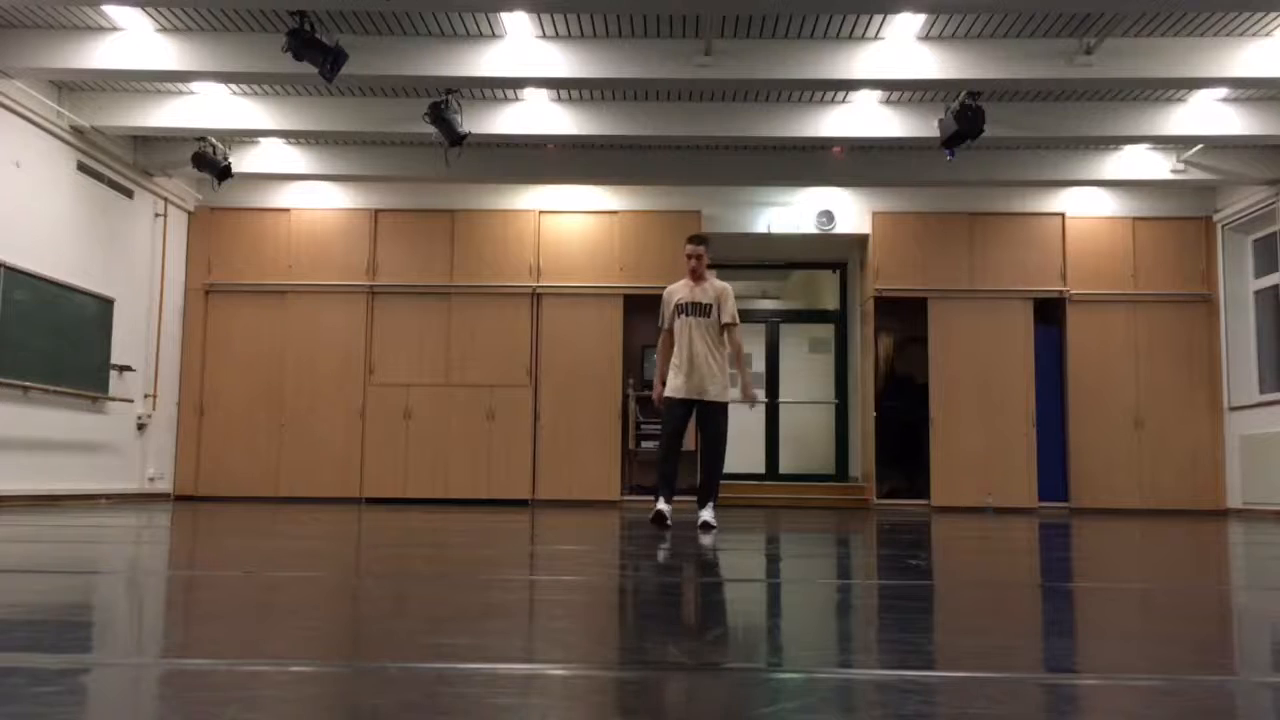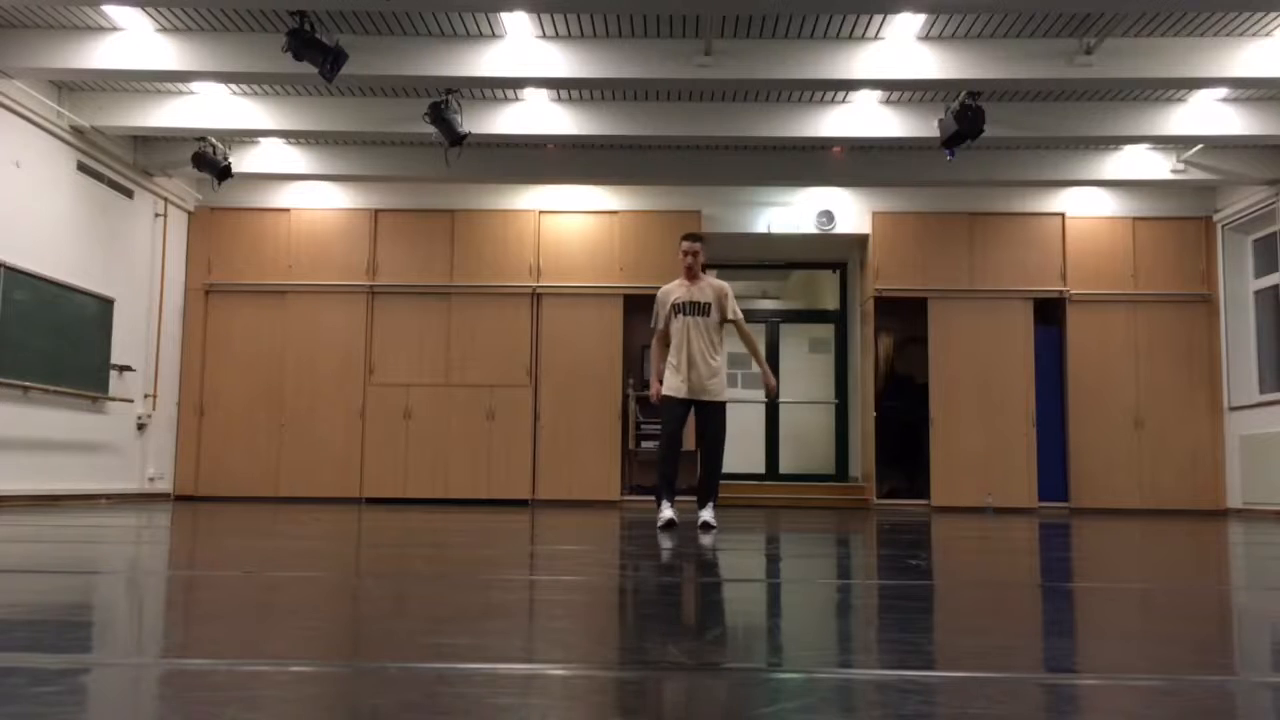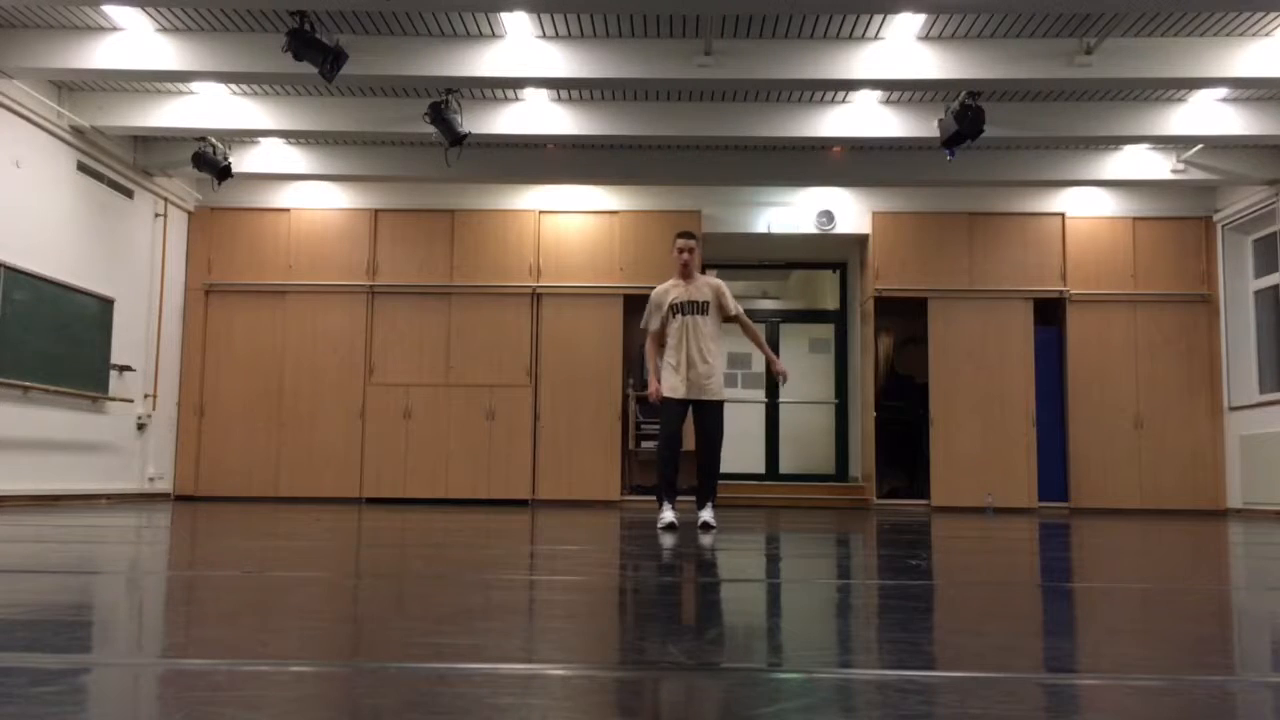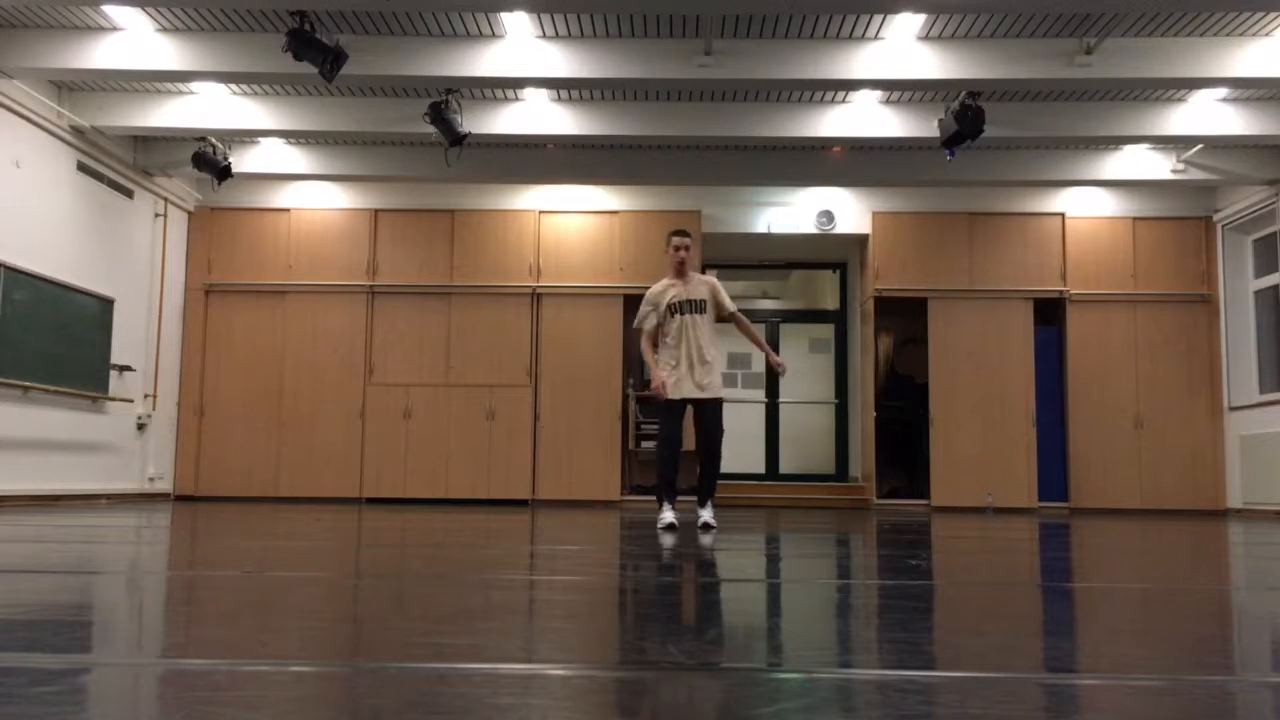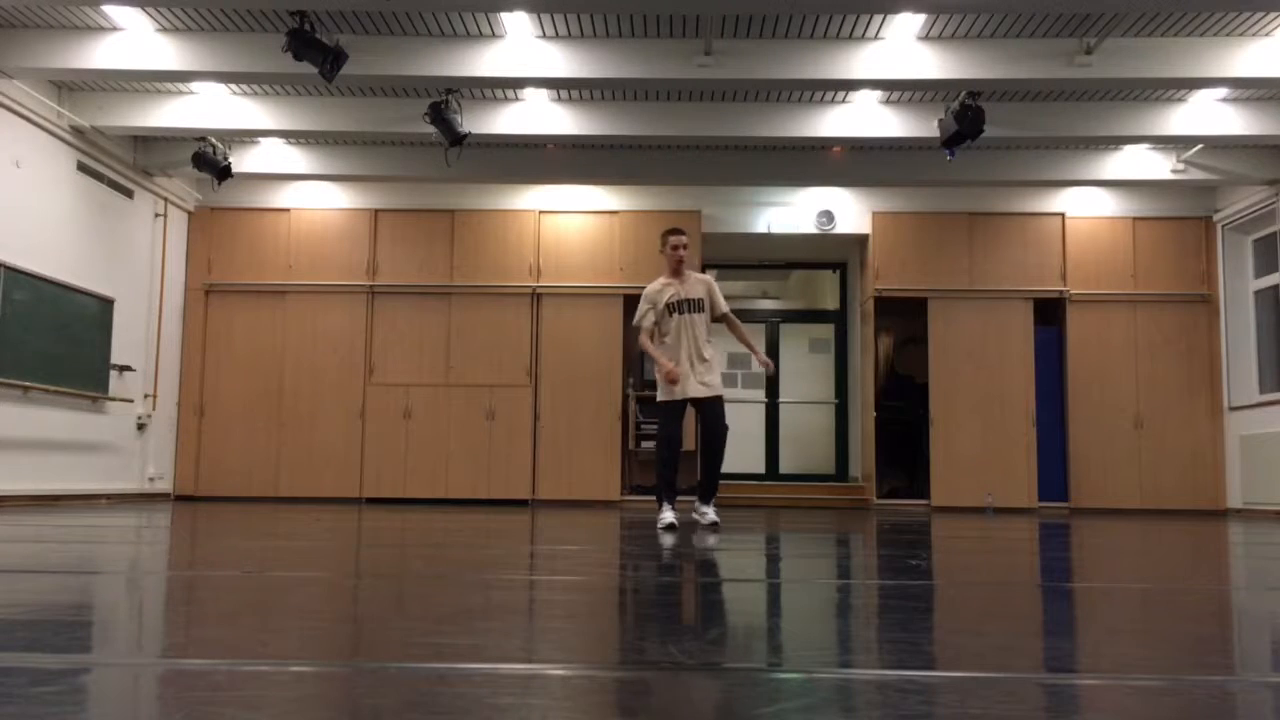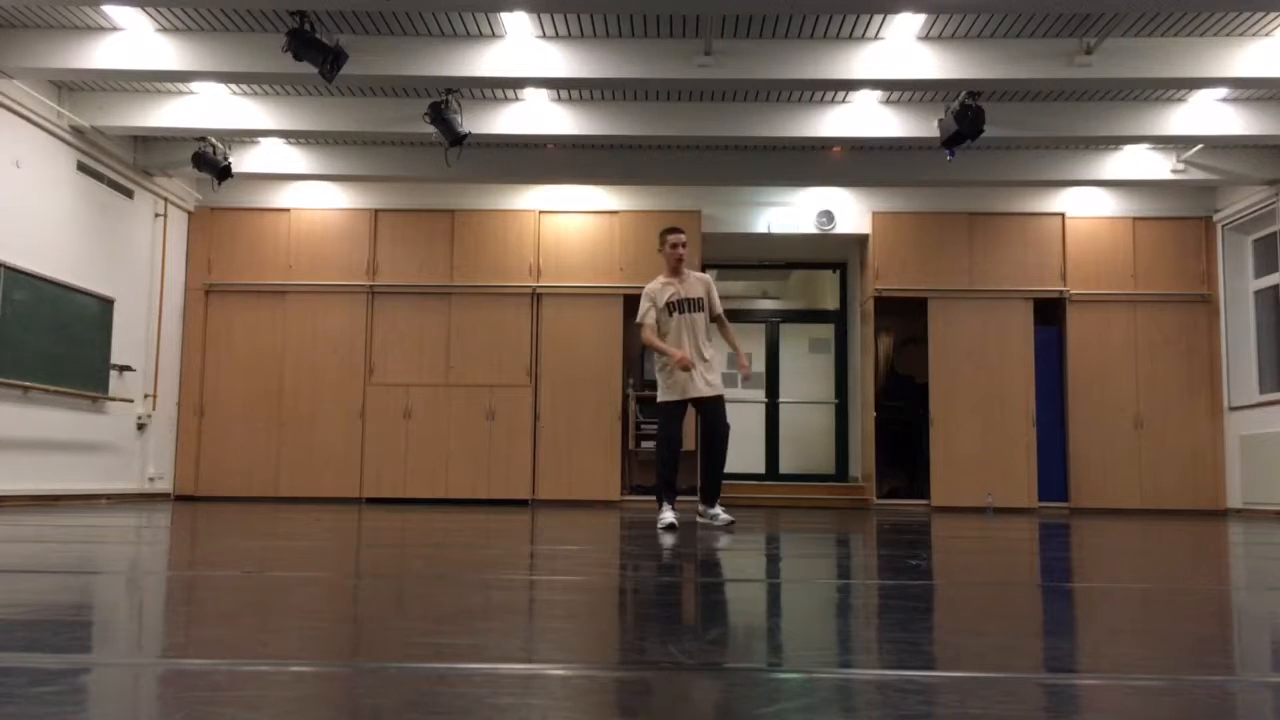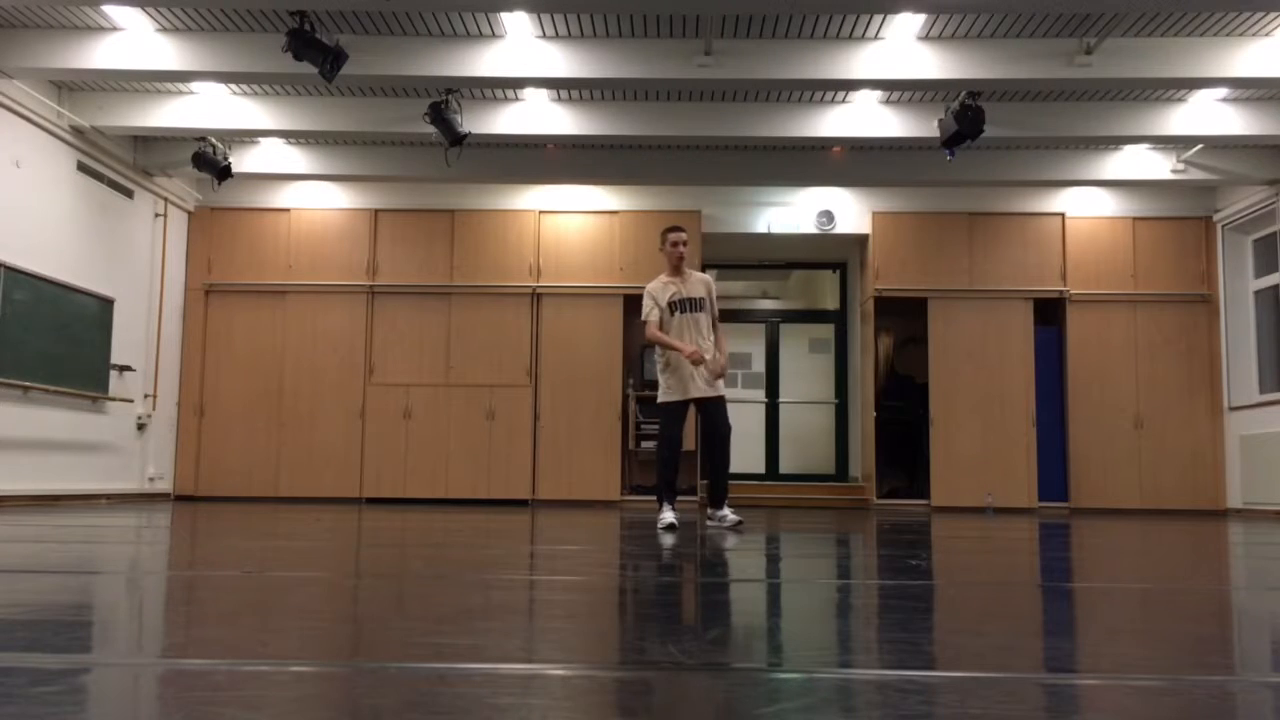
dt=0.1s
person 1, frame 1
left shoulder: (721, 291)
right shoulder: (672, 292)
left elbow: (732, 337)
right elbow: (666, 340)
left wrist: (745, 379)
right wrist: (659, 381)
left hip: (713, 384)
right hip: (678, 384)
left knee: (713, 446)
right knee: (670, 440)
left ankle: (706, 506)
right ankle: (663, 502)
person 1, frame 2
left shoulder: (719, 289)
right shoulder: (666, 293)
left elbow: (742, 330)
right elbow: (659, 340)
left wrist: (765, 369)
right wrist: (655, 379)
left hip: (712, 383)
right hip: (676, 383)
left knee: (711, 446)
right knee: (669, 440)
left ankle: (706, 506)
right ankle: (666, 504)
person 1, frame 3
left shoulder: (714, 287)
right shoulder: (661, 294)
left elbow: (743, 322)
right elbow: (652, 340)
left wrist: (771, 358)
right wrist: (652, 378)
left hip: (709, 381)
right hip: (673, 384)
left knee: (710, 445)
right knee: (670, 441)
left ankle: (705, 506)
right ankle: (667, 506)
person 1, frame 4
left shoulder: (709, 285)
right shoulder: (656, 293)
left elbow: (738, 320)
right elbow: (647, 339)
left wrist: (769, 352)
right wrist: (655, 372)
left hip: (707, 380)
right hip: (672, 382)
left knee: (710, 443)
right knee: (669, 442)
left ankle: (705, 505)
right ankle: (666, 506)
person 1, frame 5
left shoulder: (705, 283)
right shoulder: (653, 292)
left elbow: (728, 320)
right elbow: (645, 337)
left wrist: (757, 353)
right wrist: (663, 362)
left hip: (707, 377)
right hip: (672, 382)
left knee: (715, 436)
right knee: (669, 442)
left ankle: (704, 501)
right ankle: (667, 506)
person 1, frame 6
left shoulder: (704, 282)
right shoulder: (652, 291)
left elbow: (720, 321)
right elbow: (648, 335)
left wrist: (740, 355)
right wrist: (674, 353)
left hip: (707, 376)
right hip: (671, 381)
left knee: (718, 435)
right knee: (669, 442)
left ankle: (710, 504)
right ankle: (666, 506)
person 1, frame 7
left shoulder: (705, 283)
right shoulder: (655, 289)
right elbow: (651, 333)
left wrist: (722, 355)
right wrist: (683, 348)
left hip: (708, 378)
right hip: (673, 380)
left knee: (719, 438)
right knee: (669, 443)
left ankle: (718, 507)
right ankle: (666, 507)
